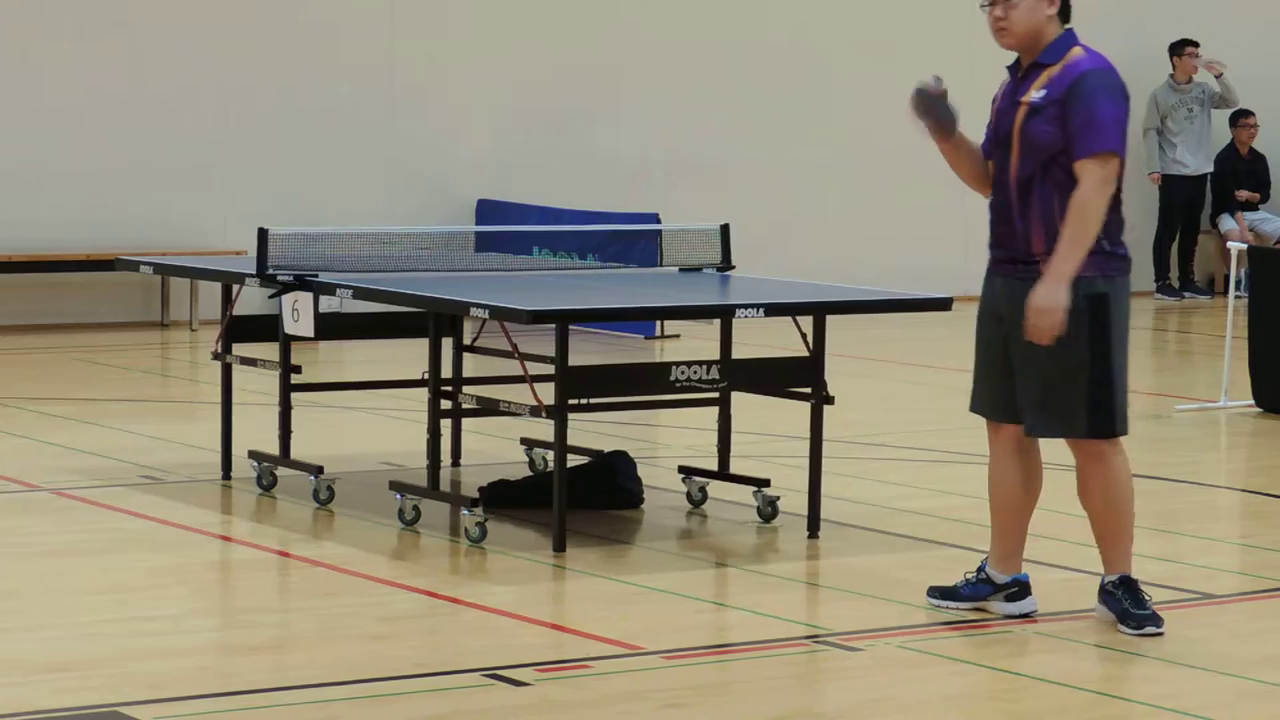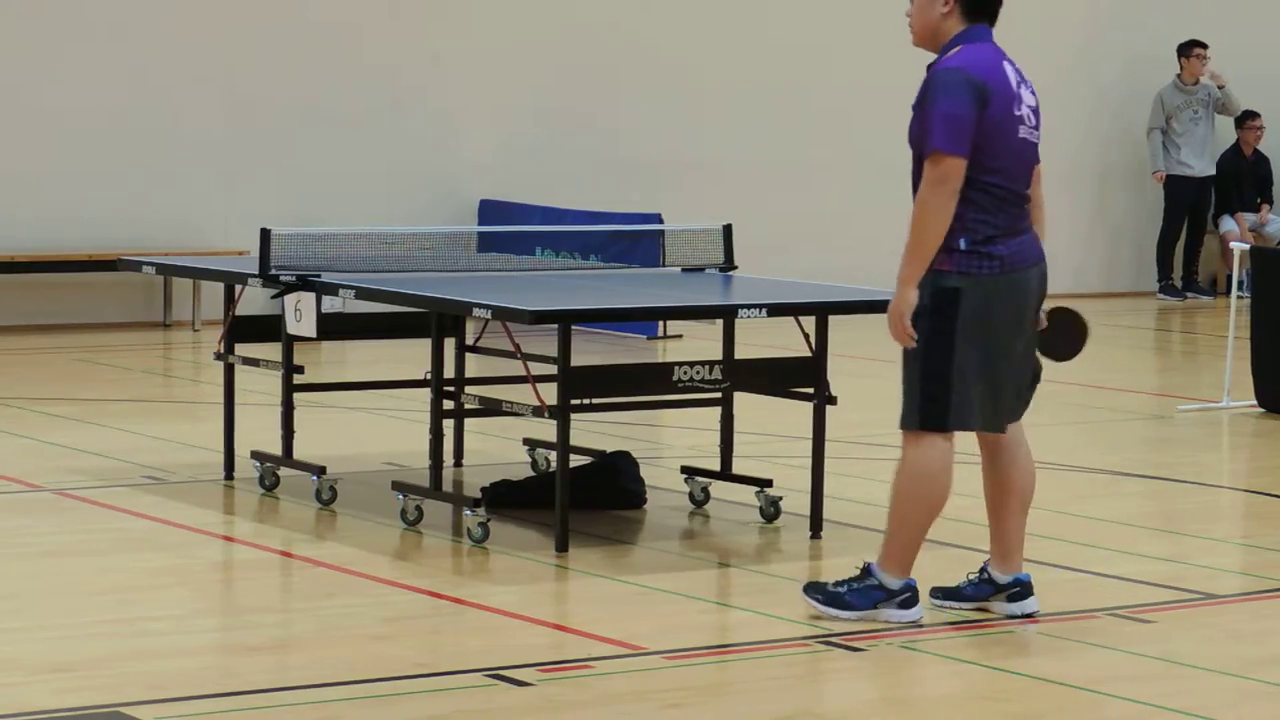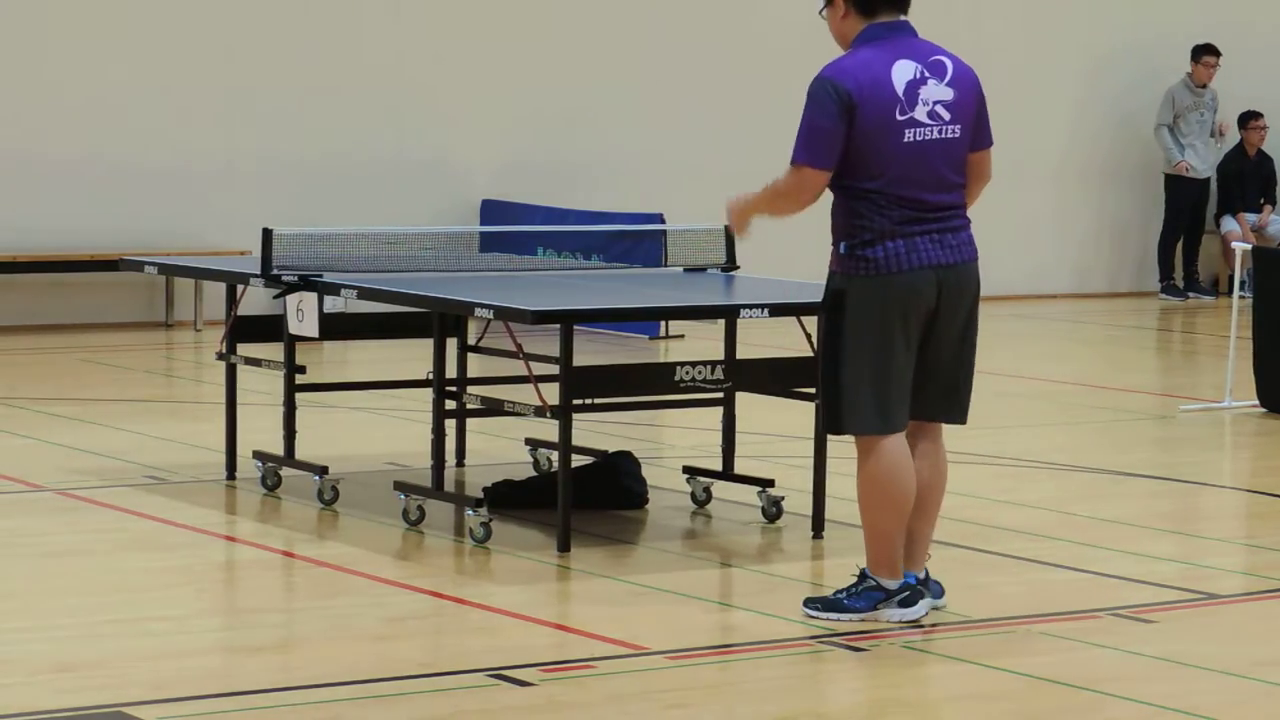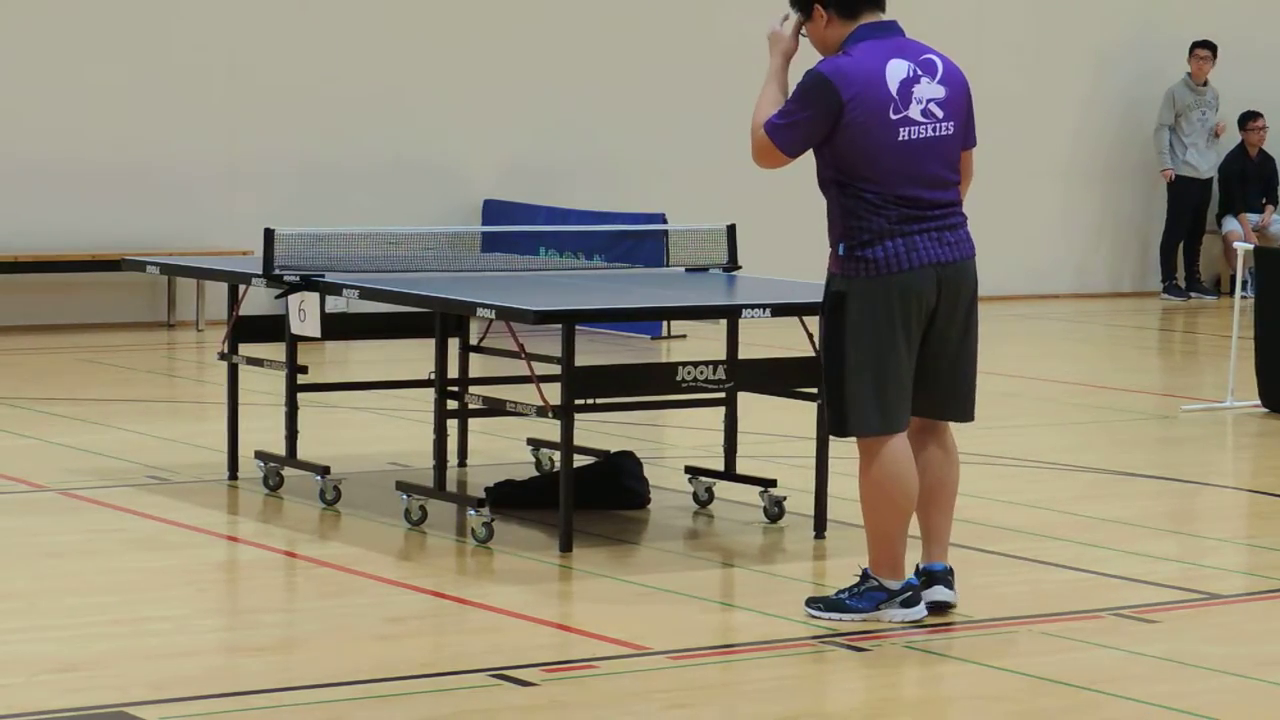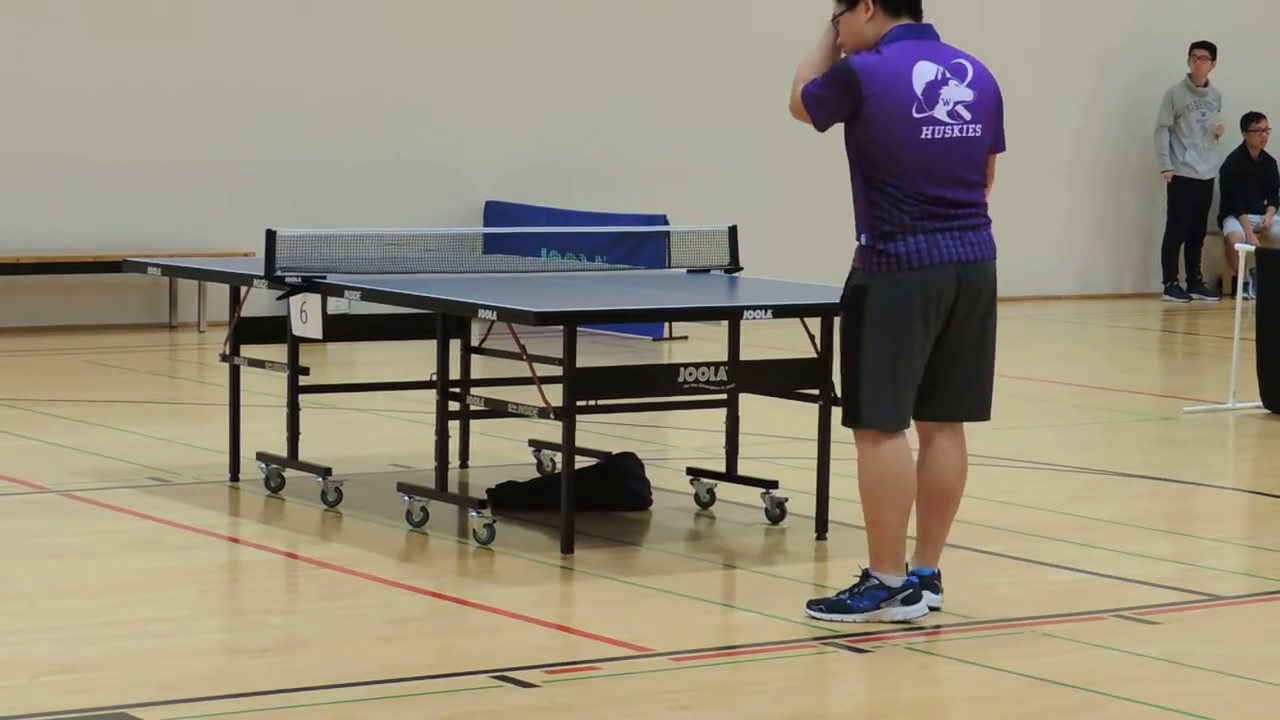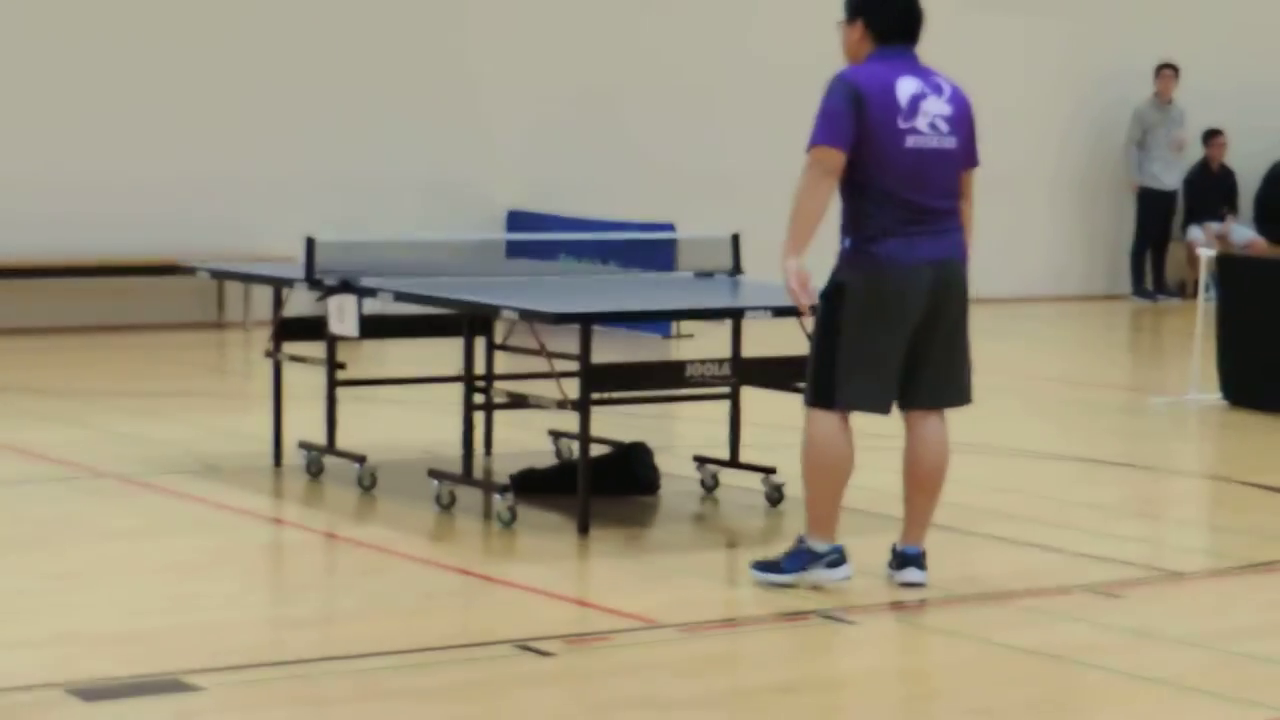
dt=0.7s
person 1, frame 1
left shoulder: (1090, 78)
right shoulder: (1013, 87)
left elbow: (1095, 184)
right elbow: (989, 179)
left wrist: (1057, 279)
right wrist: (945, 134)
left hip: (1075, 287)
right hip: (1006, 280)
left knee: (1093, 440)
right knee: (1007, 429)
left ankle: (1119, 581)
right ankle: (1004, 576)
person 1, frame 2
left shoulder: (955, 75)
right shoulder: (1010, 74)
left elbow: (942, 186)
left wrist: (908, 284)
right wrist: (1038, 279)
left hip: (967, 276)
right hip: (1017, 268)
left knee: (929, 430)
right knee: (999, 426)
left ankle: (890, 583)
right ankle: (1007, 577)
person 1, frame 3
left shoulder: (841, 80)
right shoulder: (959, 73)
left elbow: (803, 189)
right elbow: (979, 173)
left wrist: (747, 208)
left hip: (877, 274)
right hip: (954, 266)
left knee: (881, 431)
right knee: (925, 425)
left ankle: (888, 585)
right ankle: (917, 573)
person 1, frame 4
left shoulder: (835, 78)
right shoulder: (946, 70)
left elbow: (766, 151)
left wrist: (777, 62)
left hip: (878, 274)
right hip: (952, 263)
left knee: (883, 431)
right knee: (930, 423)
left ankle: (889, 586)
right ankle: (937, 571)
person 1, frame 5
left shoulder: (863, 73)
right shoulder: (978, 75)
left elbow: (800, 102)
left hip: (897, 269)
right hip: (972, 264)
left knee: (880, 426)
right knee: (943, 424)
left ankle: (889, 582)
right ankle: (925, 572)
person 1, frame 6
left shoulder: (854, 87)
right shoulder: (951, 94)
left elbow: (823, 172)
right elbow: (964, 192)
left wrist: (794, 256)
left hip: (876, 270)
right hip: (942, 269)
left knee: (830, 407)
right knee: (926, 412)
left ankle: (820, 547)
right ankle: (911, 551)
person 2, frame 1
left shoulder: (1203, 91)
right shoulder: (1160, 94)
left elbow: (1232, 102)
right elbow: (1150, 132)
left wrist: (1219, 76)
right wrist: (1153, 167)
left hip: (1199, 171)
right hip: (1173, 172)
left knee: (1191, 230)
right knee: (1168, 228)
left ankle: (1187, 281)
right ankle: (1162, 283)
person 2, frame 2
left shoulder: (1209, 92)
right shoulder: (1166, 94)
left elbow: (1234, 111)
right elbow: (1154, 131)
left wrist: (1222, 86)
right wrist: (1158, 165)
left hip: (1205, 173)
right hip: (1177, 173)
left knee: (1198, 230)
right knee: (1172, 229)
left ankle: (1190, 281)
right ankle: (1165, 283)
person 2, frame 3
left shoulder: (1212, 95)
right shoulder: (1175, 92)
right elbow: (1161, 128)
left wrist: (1219, 130)
right wrist: (1175, 158)
left hip: (1204, 173)
right hip: (1179, 173)
left knee: (1196, 230)
right knee: (1173, 229)
left ankle: (1191, 281)
right ankle: (1166, 283)
person 2, frame 4
left shoulder: (1214, 95)
right shoulder: (1175, 92)
right elbow: (1162, 129)
left wrist: (1218, 132)
right wrist: (1165, 164)
left hip: (1206, 172)
right hip: (1182, 173)
left knee: (1196, 231)
right knee: (1176, 229)
left ankle: (1193, 281)
right ankle: (1169, 283)
person 2, frame 5
left shoulder: (1216, 96)
right shoulder: (1175, 93)
right elbow: (1161, 129)
left wrist: (1218, 132)
right wrist: (1165, 165)
left hip: (1207, 174)
right hip: (1182, 174)
left knee: (1198, 233)
right knee: (1176, 231)
left ankle: (1194, 282)
right ankle: (1170, 284)
person 2, frame 6
left shoulder: (1179, 112)
right shoulder: (1143, 110)
right elbow: (1132, 145)
left wrist: (1182, 144)
right wrist: (1136, 179)
left hip: (1172, 184)
right hip: (1150, 184)
left knee: (1163, 238)
right knee: (1145, 236)
left ankle: (1160, 284)
right ankle: (1139, 286)
person 3, frame 1
left shoulder: (1260, 159)
right shoulder: (1224, 159)
right elbow: (1228, 198)
left wrist: (1249, 195)
right wrist: (1244, 230)
left hip: (1253, 211)
right hip: (1227, 212)
right knee: (1233, 236)
right ankle: (1234, 279)
person 3, frame 2
left shoulder: (1263, 160)
right shoulder: (1227, 160)
right elbow: (1229, 199)
left wrist: (1264, 211)
right wrist: (1244, 230)
left hip: (1256, 213)
right hip: (1230, 214)
right knee: (1231, 237)
right ankle: (1234, 280)
person 3, frame 3
right shoulder: (1230, 161)
right elbow: (1232, 200)
right wrist: (1246, 230)
left hip: (1259, 213)
right hip: (1232, 214)
right knee: (1232, 237)
right ankle: (1236, 279)
person 3, frame 4
right shoulder: (1232, 161)
right elbow: (1234, 200)
right wrist: (1248, 231)
left hip: (1261, 213)
right hip: (1234, 214)
right knee: (1233, 237)
right ankle: (1239, 279)
person 3, frame 5
right shoulder: (1233, 162)
right elbow: (1235, 202)
right wrist: (1249, 232)
left hip: (1262, 215)
right hip: (1235, 215)
right knee: (1235, 239)
person 3, frame 6
left shoulder: (1228, 174)
right shoulder: (1195, 175)
left elbow: (1232, 205)
right elbow: (1196, 209)
left wrist: (1227, 225)
right wrist: (1211, 238)
left hip: (1223, 222)
right hip: (1199, 223)
left knee: (1259, 244)
right knee: (1197, 245)
